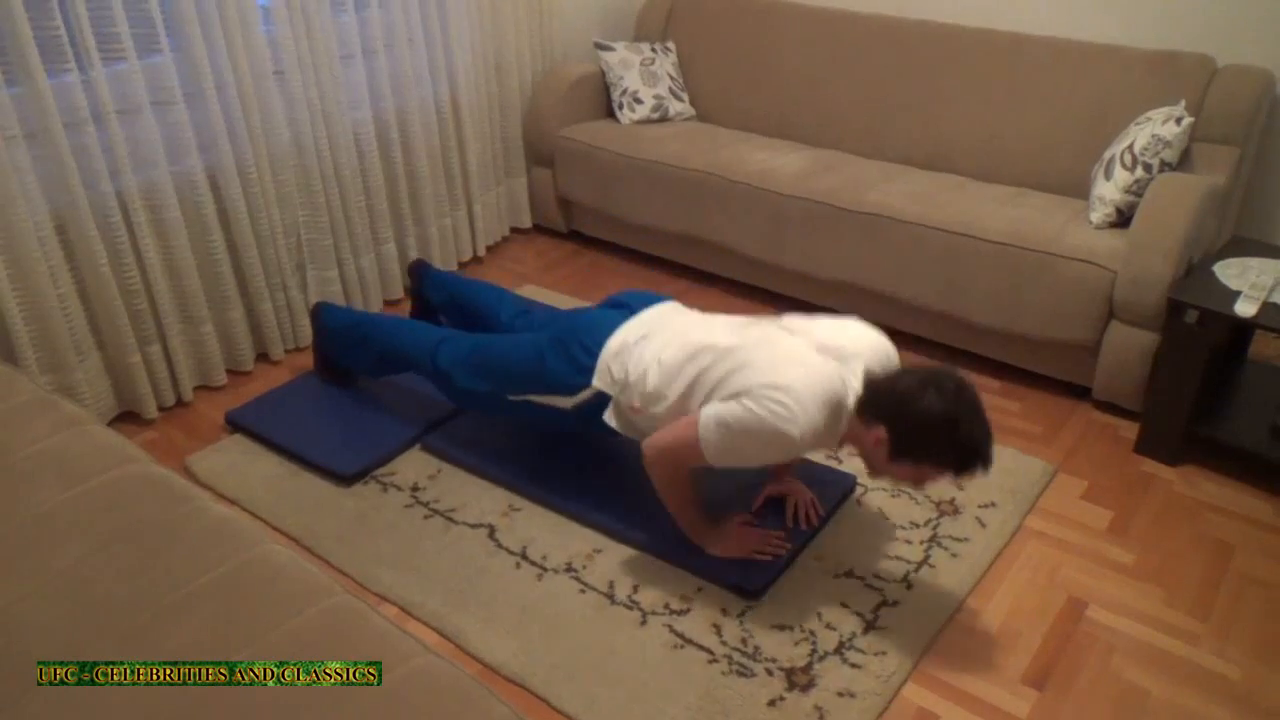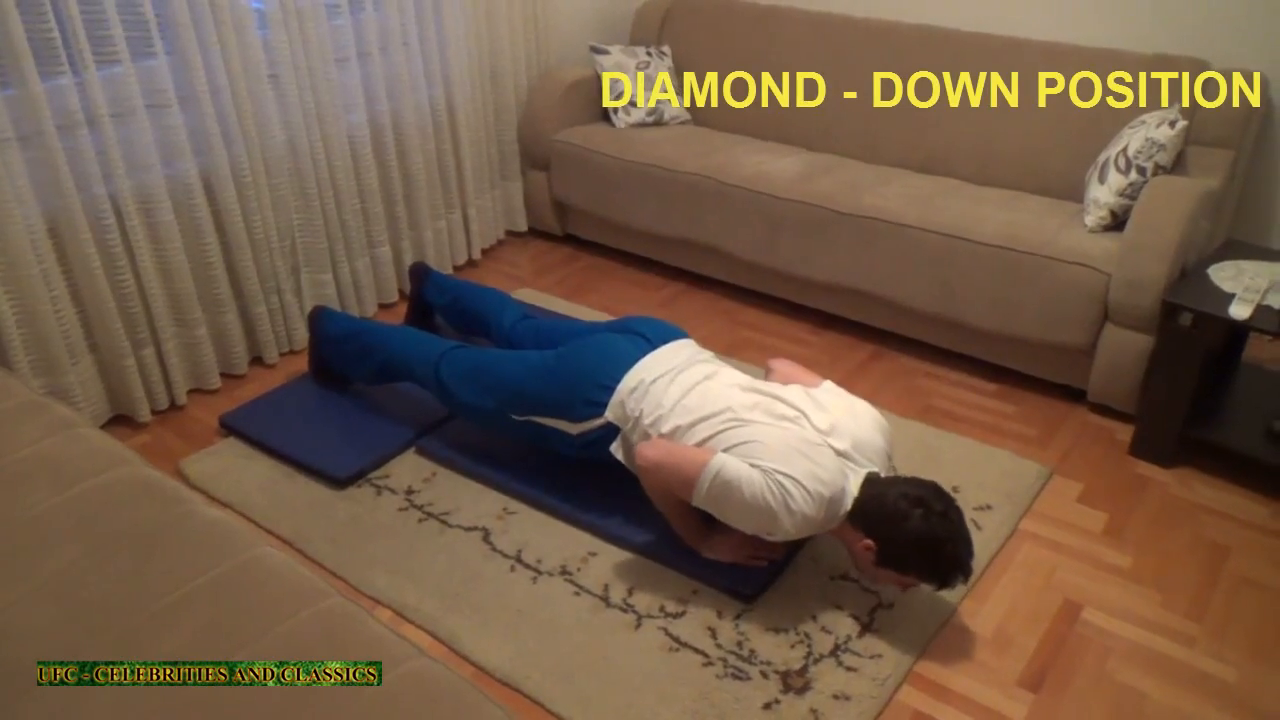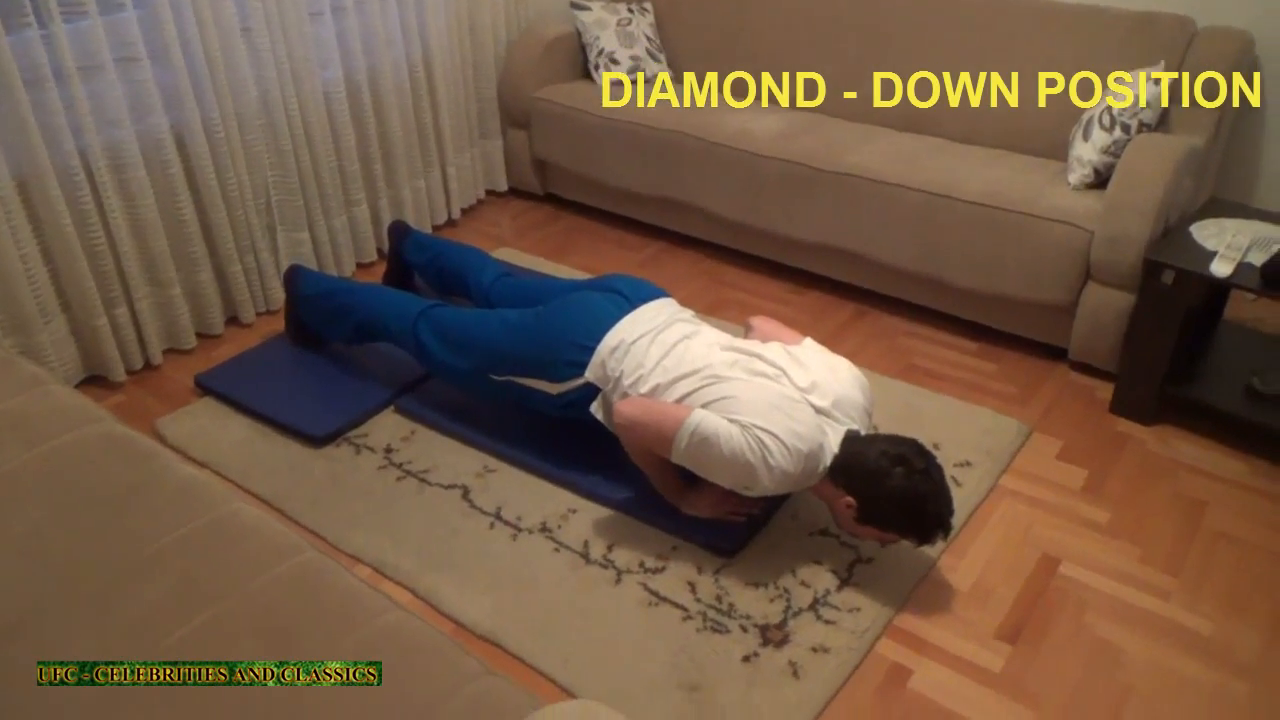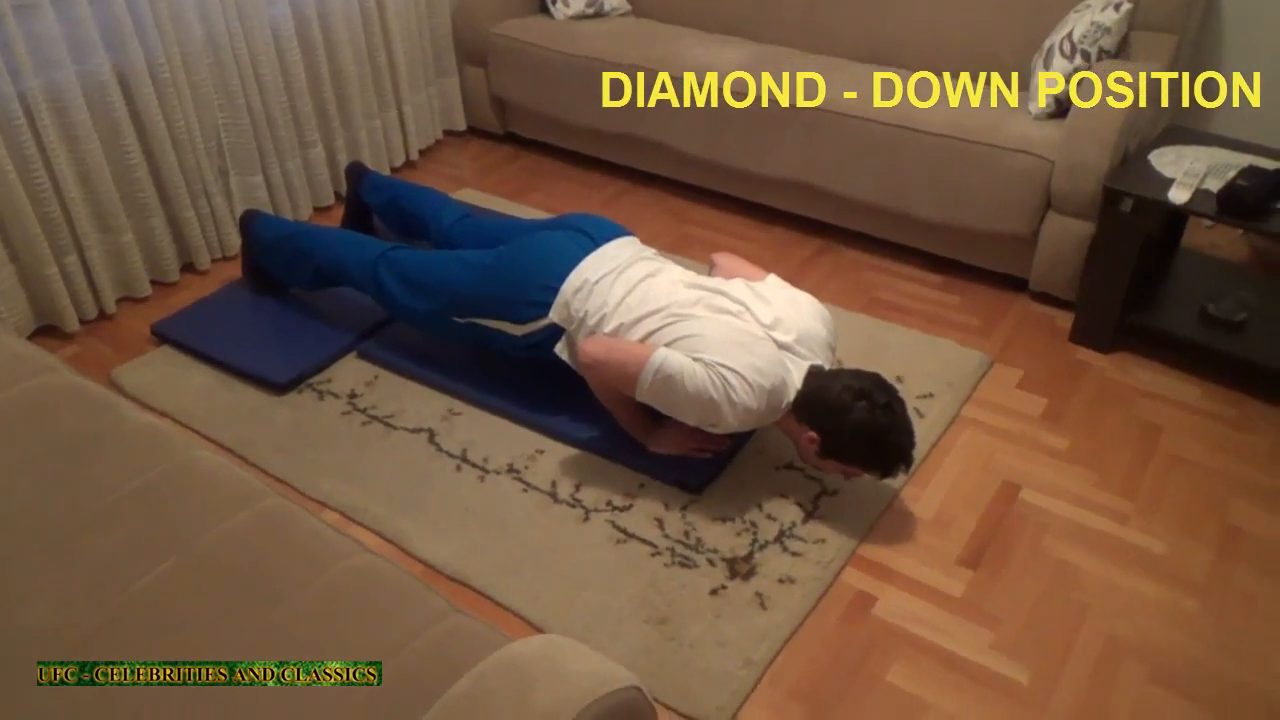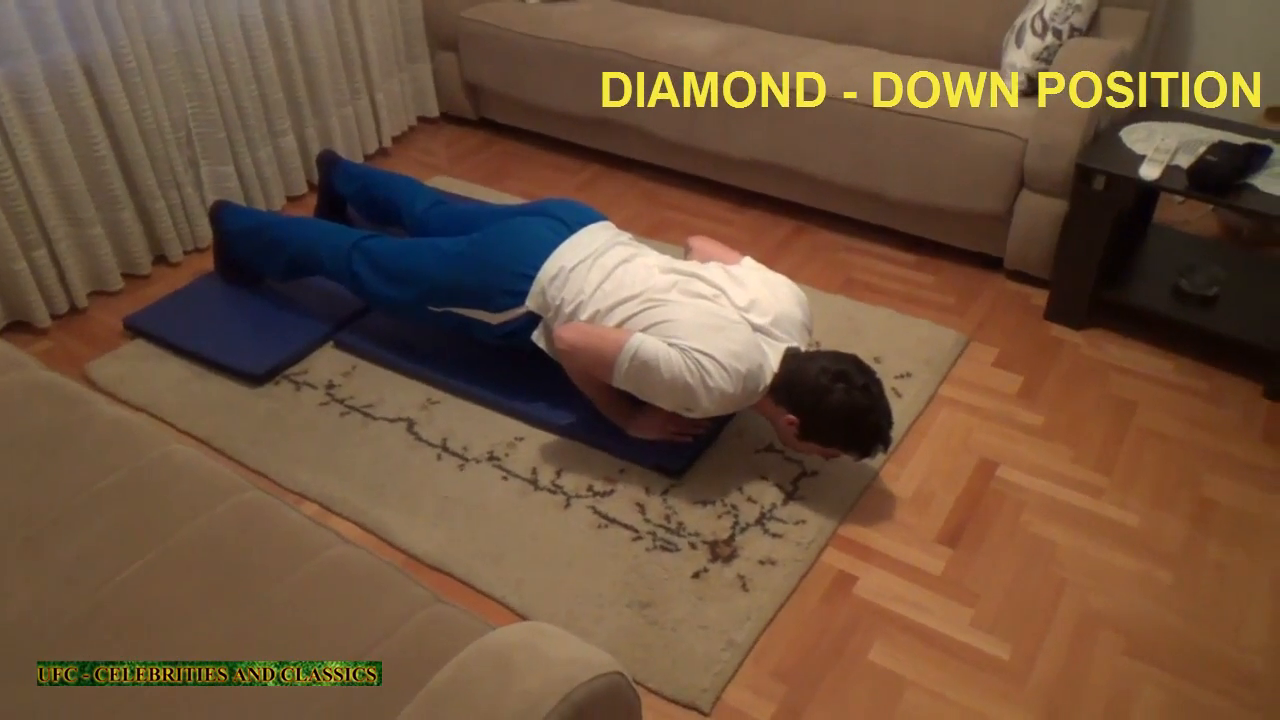
dt=1s
person 1, frame 1
left shoulder: (875, 354)
right shoulder: (791, 413)
right elbow: (662, 450)
left wrist: (784, 470)
right wrist: (708, 536)
left hip: (654, 320)
right hip: (605, 367)
left knee: (524, 323)
right knee: (459, 365)
left ankle: (434, 286)
right ankle: (340, 328)
person 1, frame 2
left shoulder: (871, 433)
right shoulder: (788, 503)
left elbow: (783, 365)
right elbow: (653, 459)
right wrist: (705, 540)
left hip: (660, 350)
right hip: (605, 398)
left knee: (523, 331)
right knee: (457, 374)
left ankle: (432, 287)
right ankle: (337, 334)
person 1, frame 3
left shoulder: (851, 389)
right shoulder: (769, 458)
left elbow: (761, 322)
right elbow: (631, 415)
right wrist: (683, 497)
left hip: (640, 310)
right hip: (586, 355)
left knee: (499, 288)
right knee: (437, 333)
left ankle: (411, 245)
right ankle: (313, 292)
person 1, frame 4
left shoulder: (815, 325)
right shoulder: (733, 397)
left elbow: (725, 260)
right elbow: (595, 355)
right wrist: (650, 434)
left hip: (604, 249)
right hip: (552, 293)
left knee: (462, 231)
right knee: (401, 279)
left ankle: (370, 189)
right ankle: (270, 238)
person 1, frame 5
left shoulder: (790, 306)
right shoulder: (710, 381)
left elbow: (701, 243)
right elbow: (571, 341)
right wrist: (630, 419)
left hip: (577, 233)
right hip: (527, 279)
left knee: (435, 217)
right knee: (373, 267)
left ankle: (342, 177)
right ankle: (241, 229)
